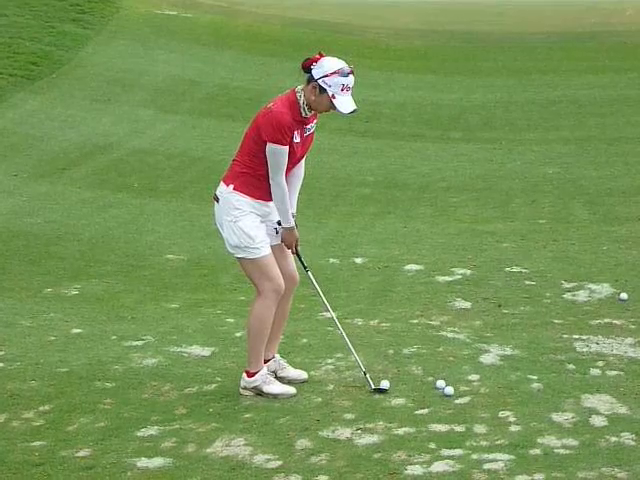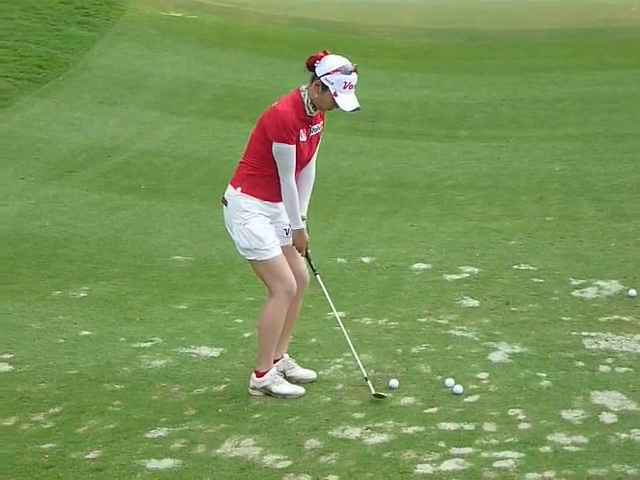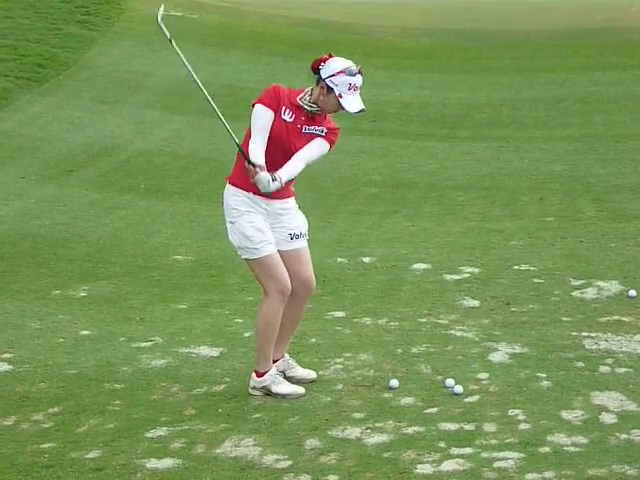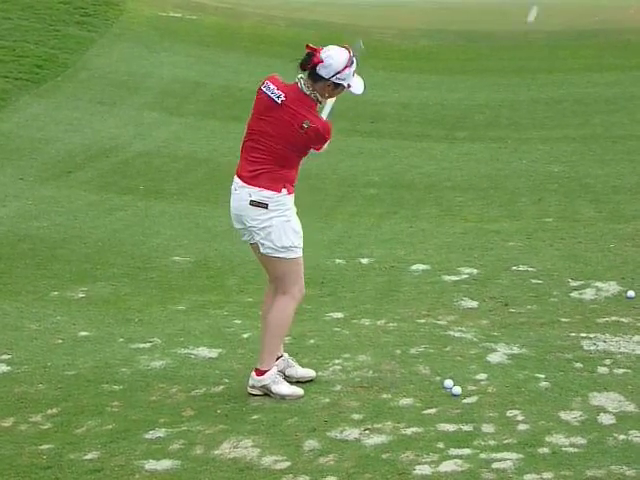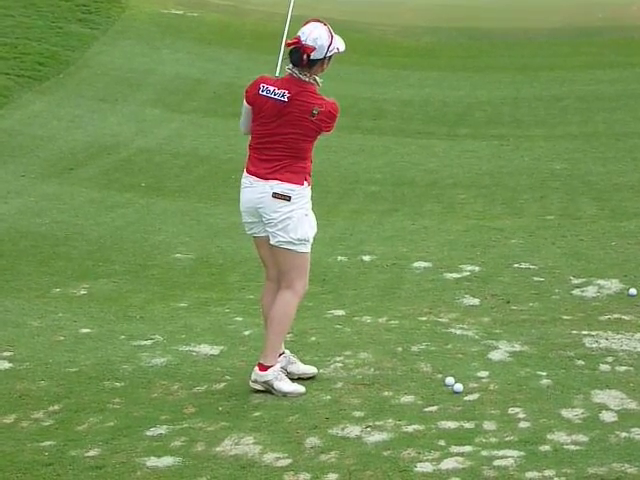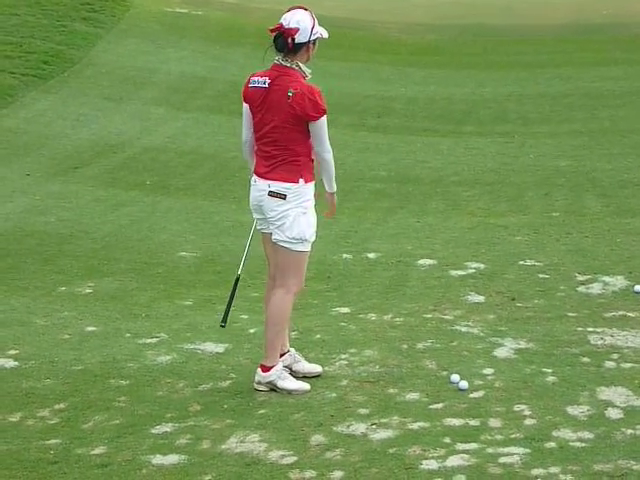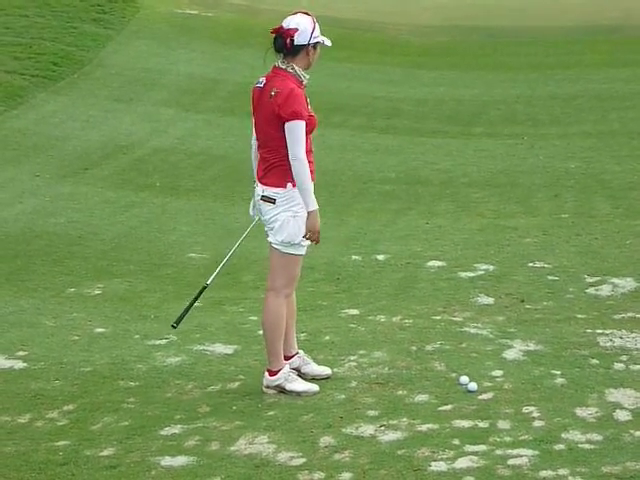
dt=0.7s
person 1, frame 1
left shoulder: (309, 111)
right shoulder: (279, 116)
left elbow: (297, 165)
right elbow: (276, 178)
left wrist: (290, 216)
right wrist: (287, 225)
left hip: (264, 204)
right hip: (240, 204)
left knee: (289, 280)
right knee: (271, 287)
left ankle: (270, 359)
right ankle: (253, 375)
person 1, frame 2
left shoulder: (316, 114)
right shoulder: (284, 116)
left elbow: (307, 169)
right elbow: (288, 178)
left wrist: (301, 220)
right wrist: (297, 229)
left hip: (273, 206)
right hip: (248, 206)
left knee: (300, 281)
right knee: (283, 287)
left ankle: (279, 359)
right ankle: (262, 376)
person 1, frame 3
left shoulder: (327, 130)
right shoulder: (276, 96)
left elbow: (301, 160)
right elbow: (255, 143)
left wrist: (275, 179)
right wrist: (258, 167)
left hip: (281, 204)
right hip: (245, 201)
left knee: (304, 285)
right knee: (279, 287)
left ankle: (278, 358)
right ankle: (262, 375)
person 1, frame 4
left shoulder: (270, 85)
right shoulder: (318, 127)
left hip: (242, 194)
right hip: (270, 204)
left knee: (277, 282)
right knee: (292, 290)
left ankle: (275, 357)
right ankle: (262, 374)
person 1, frame 5
left shoulder: (259, 87)
right shoulder: (326, 109)
left hip: (252, 189)
right hip: (287, 198)
left knee: (275, 279)
right knee: (294, 286)
left ankle: (278, 354)
right ankle: (266, 368)
person 1, frame 6
left shoulder: (254, 83)
right shoulder: (308, 94)
left elbow: (247, 140)
right elbow: (322, 151)
right wrist: (331, 190)
left hip: (263, 187)
right hip: (291, 194)
left knee: (279, 279)
right knee: (288, 285)
left ankle: (283, 353)
right ankle: (268, 370)
person 1, frame 7
left shoulder: (265, 84)
right shoulder: (291, 93)
right elbow: (297, 158)
left wrist: (259, 188)
right wrist: (312, 209)
left hip: (271, 190)
right hip: (287, 196)
left knee: (287, 282)
right knee: (279, 288)
left ankle: (291, 355)
right ankle: (275, 373)
